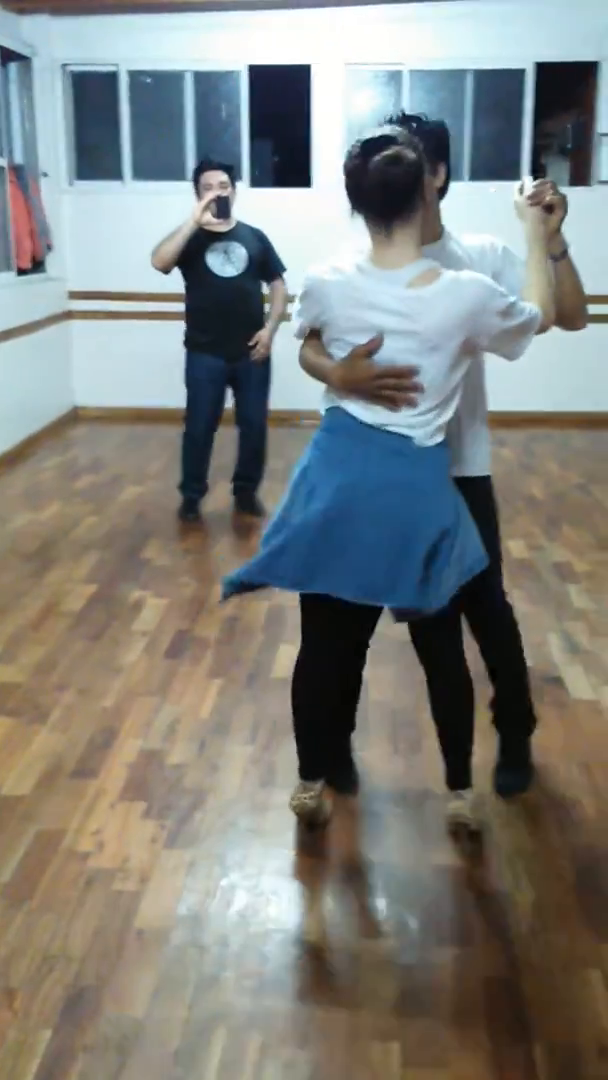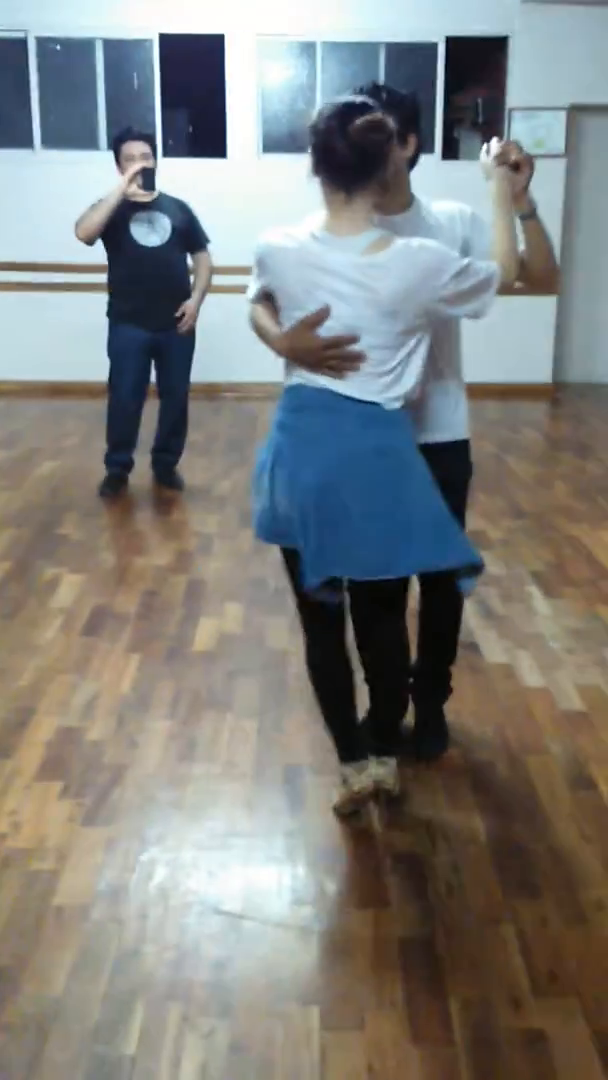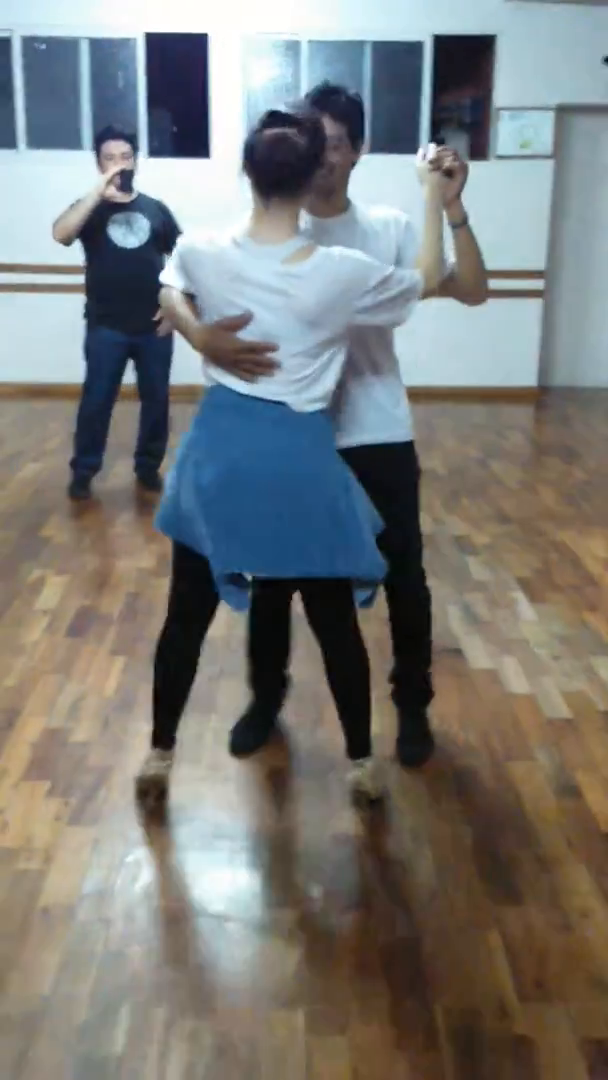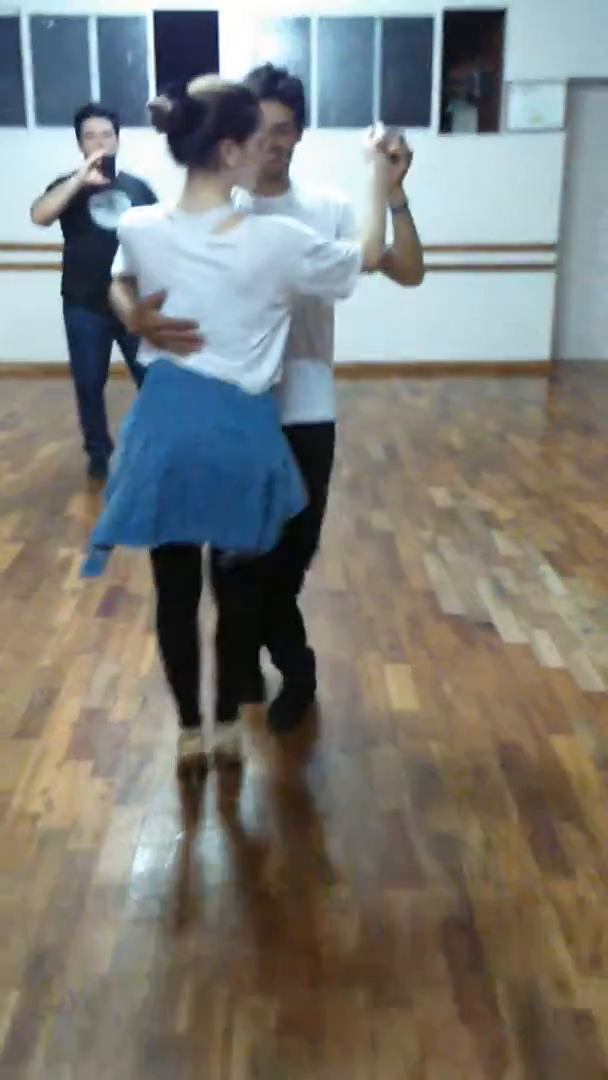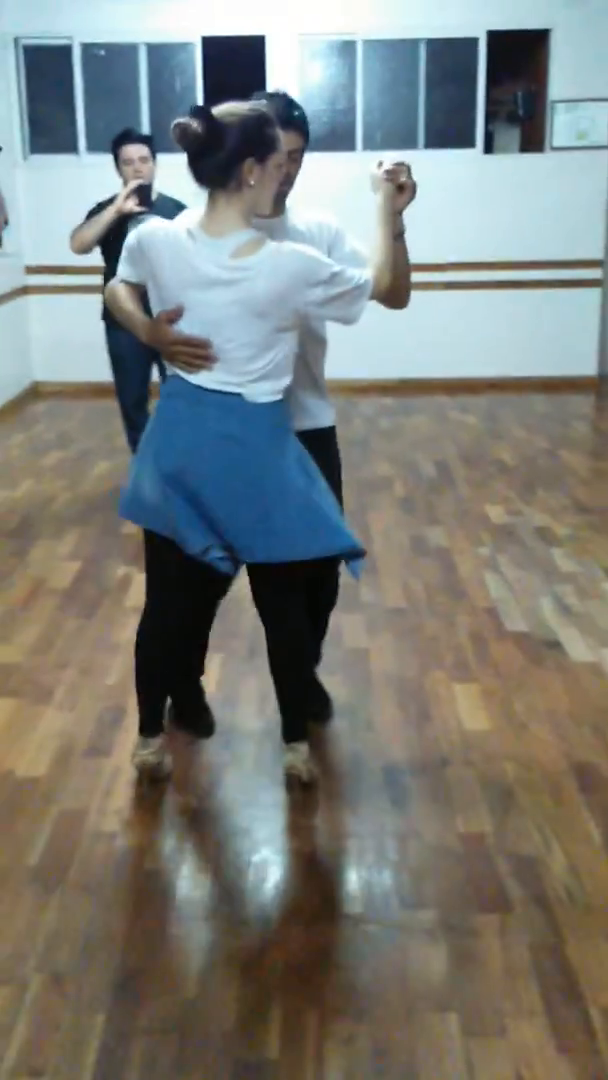
dt=0.5s
person 1, frame 1
left shoulder: (326, 283)
right shoulder: (465, 295)
right elbow: (541, 316)
right wrist: (535, 233)
left hip: (337, 473)
right hip: (417, 484)
left knee: (325, 640)
left ankle: (311, 784)
person 1, frame 2
left shoulder: (278, 250)
right shoulder: (419, 263)
right elbow: (504, 272)
right wrist: (502, 193)
left hip: (304, 445)
right hip: (381, 452)
left knee: (320, 619)
right knee: (383, 617)
left ankle: (352, 766)
right ankle: (384, 758)
person 1, frame 3
left shoulder: (199, 252)
right shoulder: (341, 273)
left elbow: (172, 301)
right elbow: (424, 280)
right wrist: (433, 201)
left hip: (219, 450)
right hip: (300, 456)
left knee: (188, 612)
right knee: (334, 615)
left ankle: (159, 752)
right ankle: (361, 763)
person 1, frame 4
left shoulder: (138, 230)
right shoulder: (275, 241)
left elbow: (121, 292)
right elbow: (367, 257)
right wrist: (380, 180)
left hip: (164, 424)
right hip: (240, 432)
left knee: (175, 590)
right knee: (242, 583)
left ankle: (189, 731)
right ankle: (228, 724)
person 1, frame 5
left shoulder: (154, 240)
right shoulder: (292, 268)
left elbow: (119, 296)
right elbow: (379, 285)
right wrist: (387, 211)
left hip: (178, 437)
right hip: (255, 444)
left knee: (169, 598)
right knee: (285, 604)
left ankle: (151, 738)
right ankle: (297, 745)
person 2, frame 1
left shoulder: (484, 256)
left elbow: (570, 317)
right elbow: (309, 346)
left wrist: (552, 240)
right wrist: (340, 376)
left hip: (463, 468)
left knee: (487, 609)
left ankle: (516, 732)
person 2, frame 2
left shoulder: (455, 223)
left elbow: (541, 278)
right elbow: (262, 305)
left wrist: (520, 200)
right wrist: (287, 343)
left hip: (438, 435)
left knee: (441, 575)
left ankle: (430, 698)
person 2, frame 3
left shoulder: (389, 228)
left elbow: (471, 292)
left wrist: (453, 209)
right wrist: (207, 340)
left hip: (378, 437)
left knee: (404, 580)
right knee: (273, 576)
left ankle: (411, 706)
right ankle: (269, 694)
person 2, frame 4
left shoulder: (329, 209)
left elbow: (408, 273)
left wrist: (393, 192)
right wrist: (141, 319)
left hip: (306, 412)
left knee: (292, 555)
right knee: (247, 557)
left ankle: (241, 657)
right ankle: (294, 664)
person 2, frame 5
left shoulder: (320, 231)
left elbow: (393, 296)
left wrist: (394, 221)
right wrist: (157, 333)
left hip: (305, 423)
left knee: (323, 556)
person 3, frame 1
left shoulder: (254, 237)
right shoulder: (190, 238)
left elbow: (278, 286)
right elbow: (159, 262)
left wrist: (270, 328)
right wrist: (196, 220)
left hip: (251, 351)
right hip: (205, 353)
left knee: (254, 425)
right knee: (199, 426)
left ankle: (246, 491)
right ankle: (191, 494)
person 3, frame 2
left shoulder: (178, 208)
right shoulder: (112, 208)
left elbow: (202, 257)
right elbow: (83, 233)
left wrist: (196, 298)
right wrist: (121, 190)
left hip: (176, 324)
right hip: (128, 325)
left knee: (176, 397)
right knee: (124, 399)
left ankle: (165, 464)
right ankle: (117, 468)
person 3, frame 3
left shoulder: (156, 209)
right shoulder: (90, 208)
right elbow: (60, 234)
right wrist: (100, 192)
left hip: (153, 325)
right hip: (106, 326)
left knee: (156, 399)
right knee: (96, 400)
left ankle: (148, 466)
right ankle: (83, 470)
person 3, frame 4
left shoulder: (137, 187)
right shoulder: (69, 186)
right elbow: (39, 216)
right wrist: (81, 178)
right hip: (84, 307)
right knee: (89, 384)
right ankle: (98, 452)
person 3, frame 5
left shoulder: (175, 209)
right shoulder: (107, 210)
right elbow: (78, 245)
right wrist: (117, 209)
right hip: (124, 325)
right knee: (132, 399)
